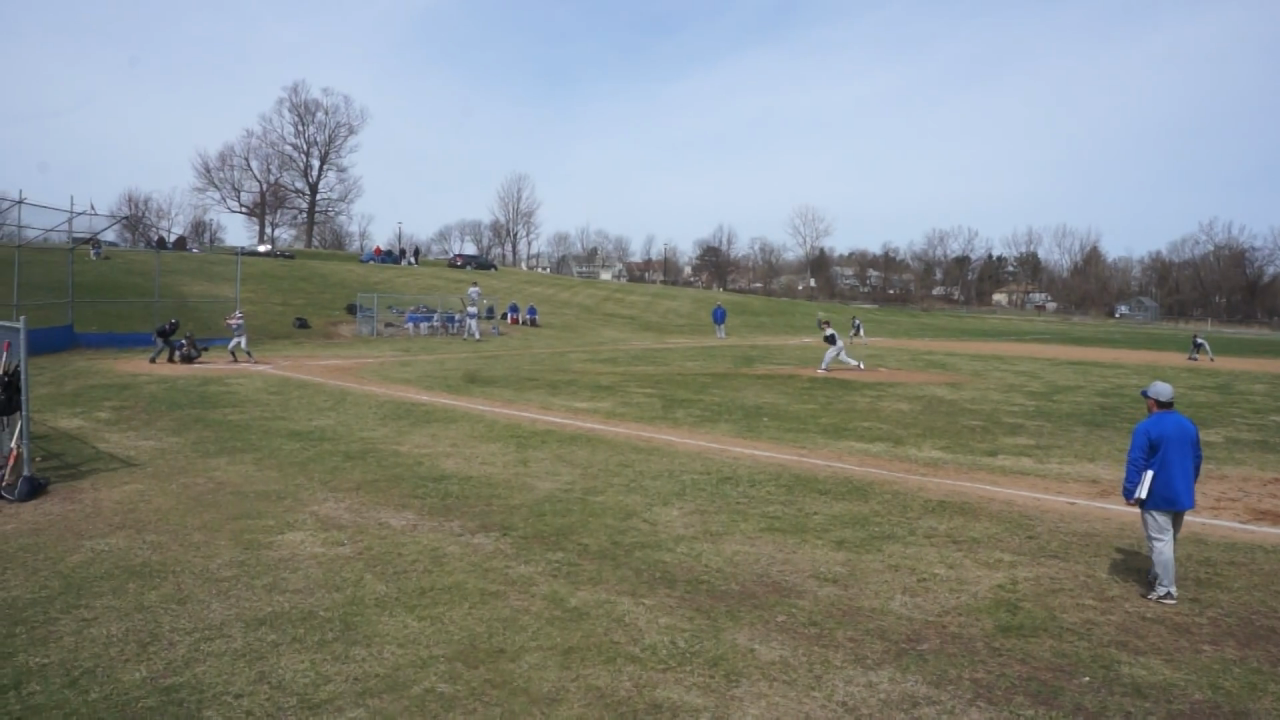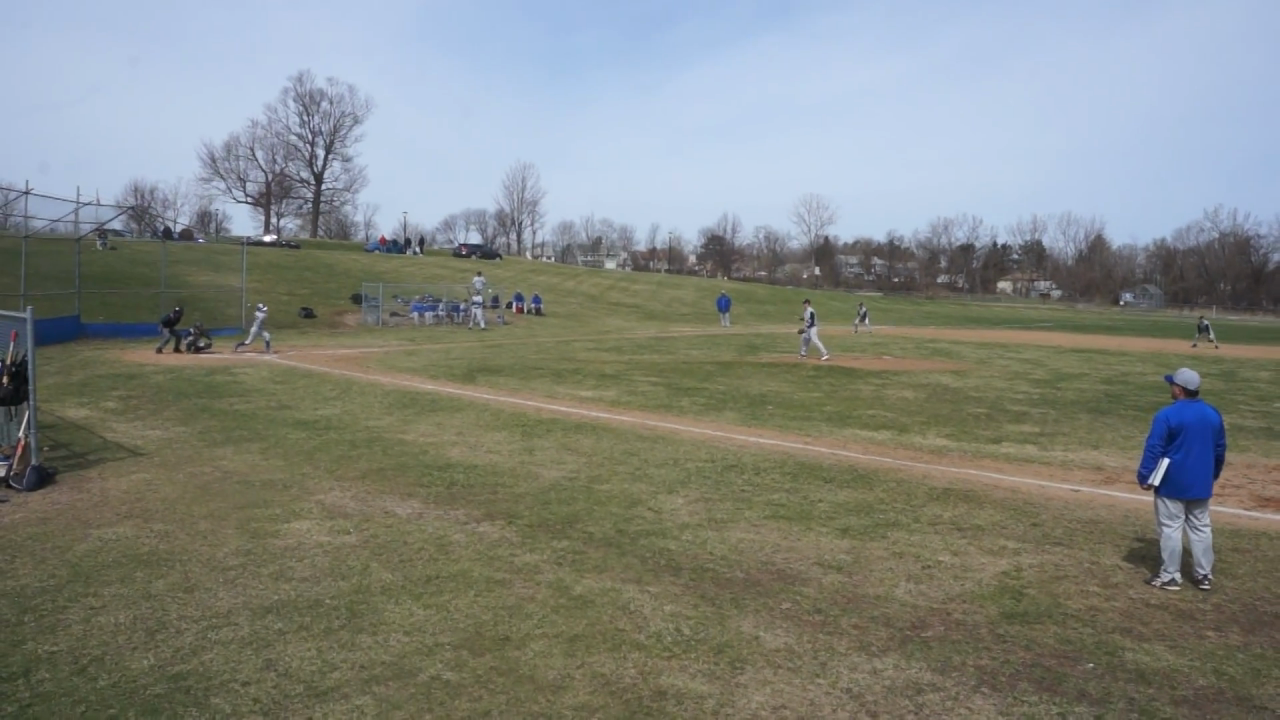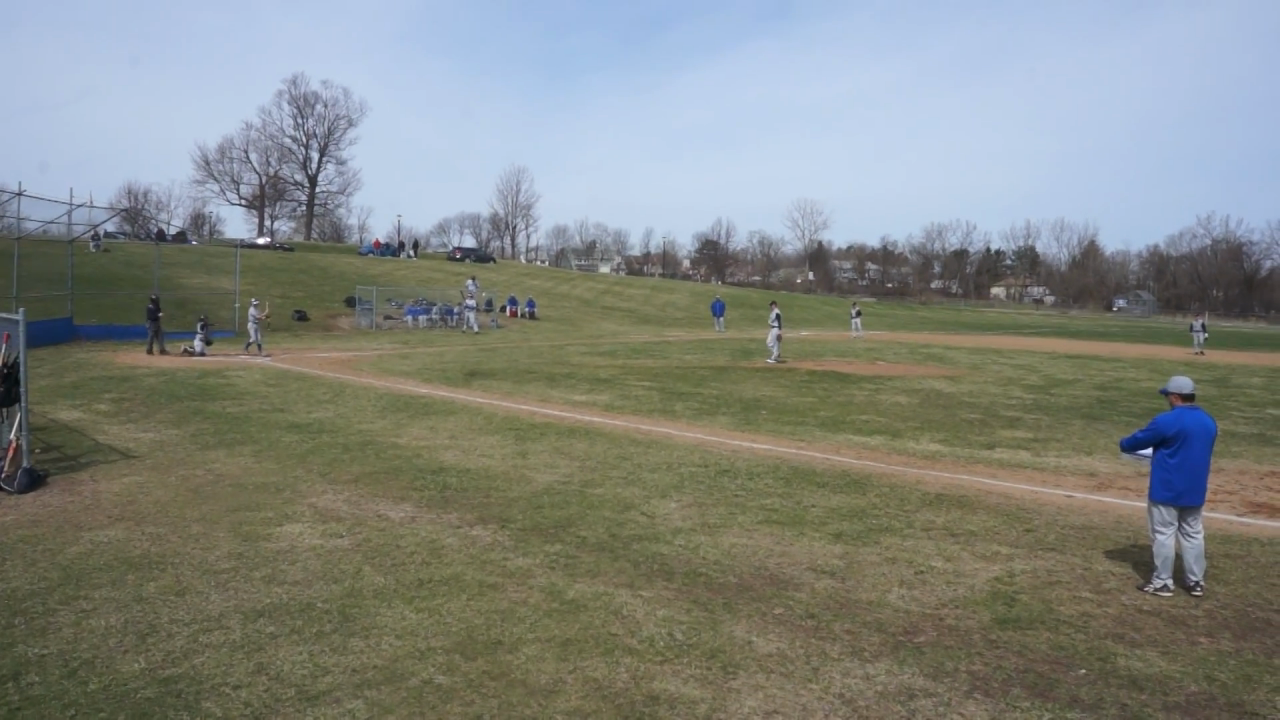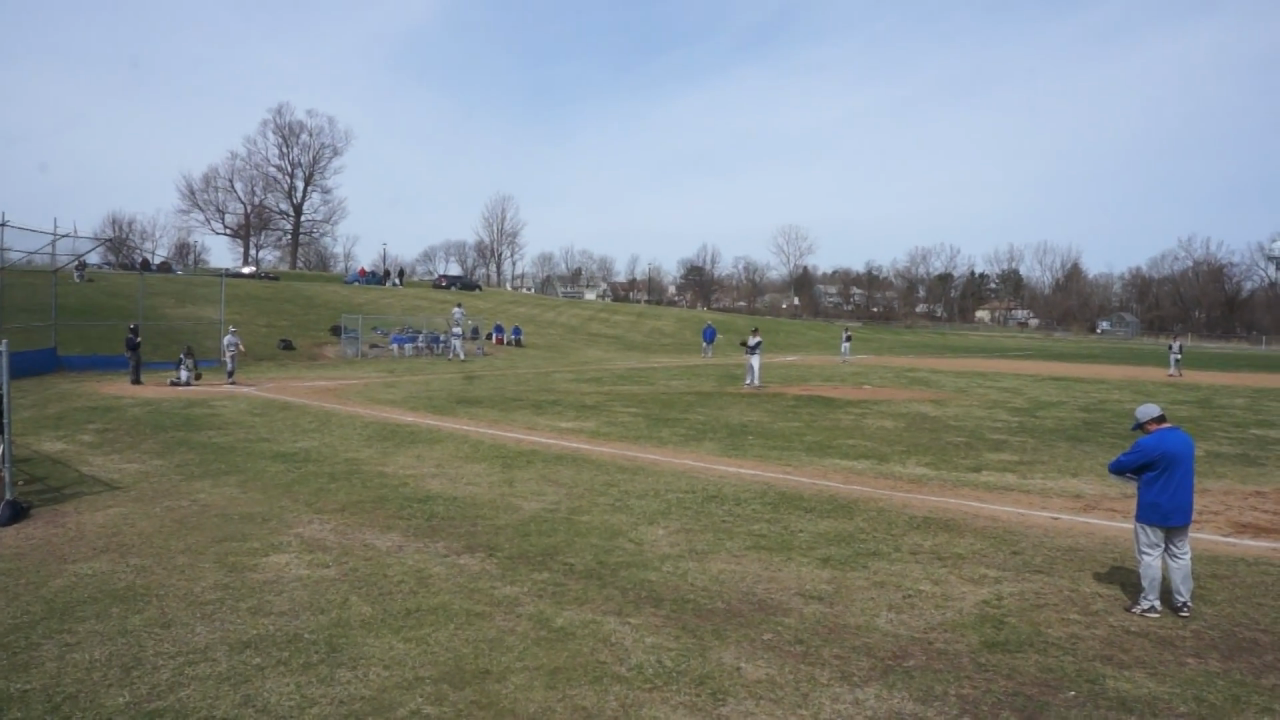
dt=1s
person 1, frame 1
left shoulder: (1146, 427)
right shoulder: (1189, 425)
left elbow: (1136, 463)
right elbow: (1197, 458)
left wrist: (1131, 492)
left hip: (1157, 494)
right hip: (1182, 493)
left knee: (1160, 540)
right knee: (1169, 538)
left ankle: (1165, 590)
right ankle: (1159, 577)
person 1, frame 2
left shoulder: (1167, 415)
right shoulder: (1213, 414)
left elbow: (1153, 449)
right elbow: (1220, 449)
left wrist: (1144, 476)
right wrist: (1214, 474)
left hip: (1172, 484)
right hip: (1201, 483)
left knee: (1170, 529)
right knee: (1201, 528)
left ankle: (1170, 576)
right ankle: (1204, 575)
person 1, frame 3
left shoulder: (1166, 420)
right shoulder: (1209, 422)
left elbow: (1140, 440)
left wrist: (1123, 444)
left hip: (1167, 490)
right hip: (1195, 490)
left knee: (1163, 535)
right knee: (1193, 534)
left ankle: (1162, 582)
right ankle: (1196, 582)
person 1, frame 4
left shoulder: (1149, 444)
right shoulder: (1186, 440)
left elbow: (1118, 466)
left wrist: (1112, 467)
right wrist: (1141, 472)
left hip: (1153, 511)
right hip: (1181, 510)
left knee: (1150, 556)
right knee: (1180, 555)
left ankle: (1150, 603)
right ankle: (1183, 602)
